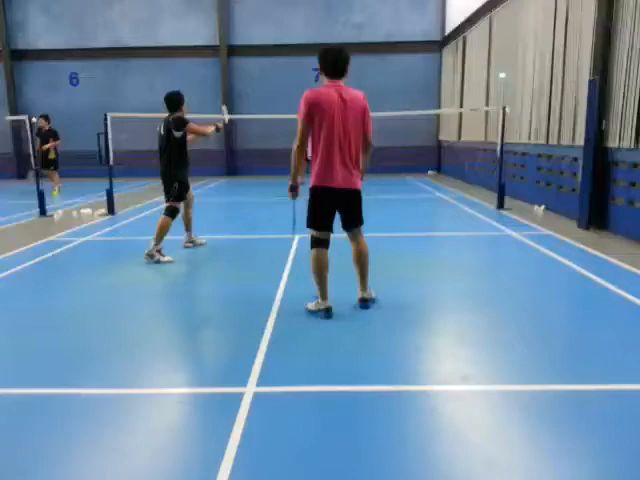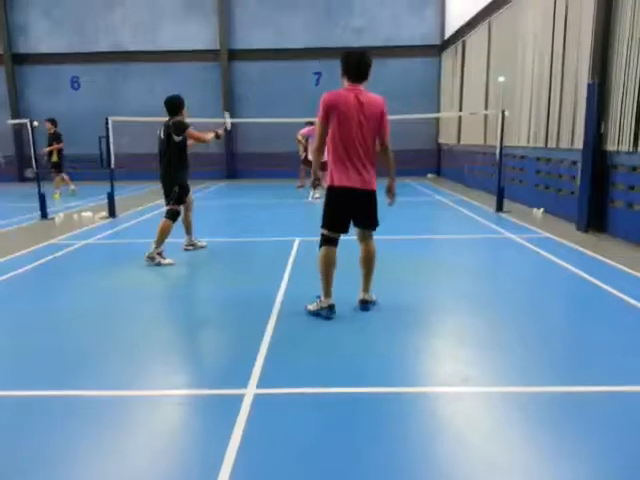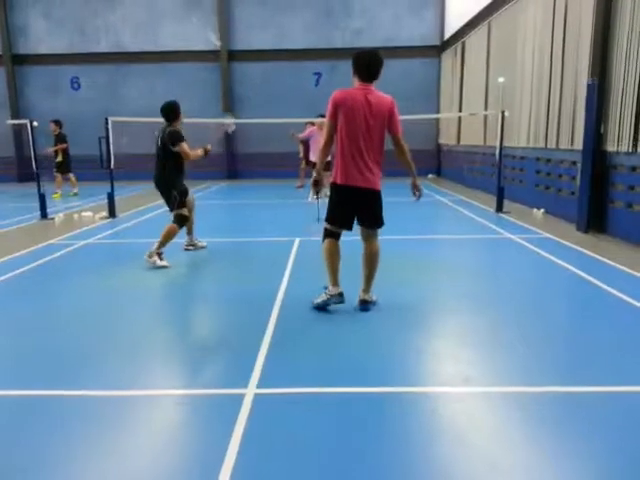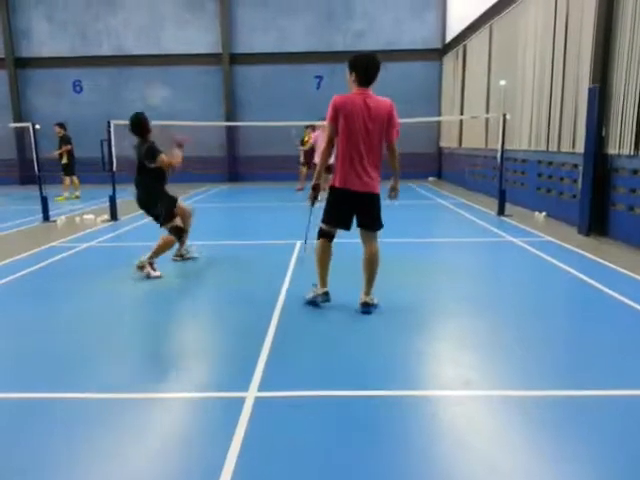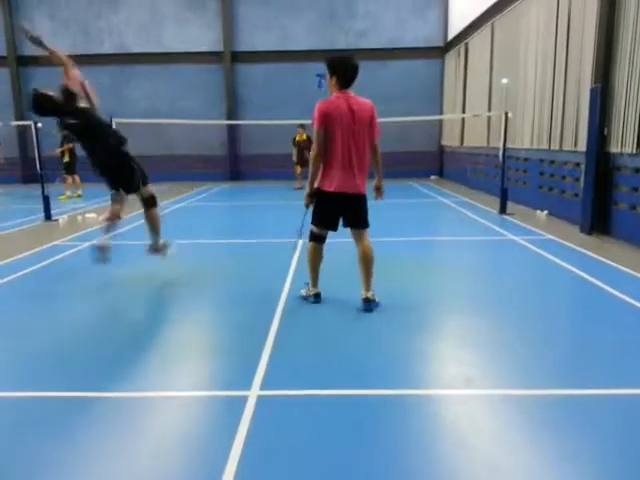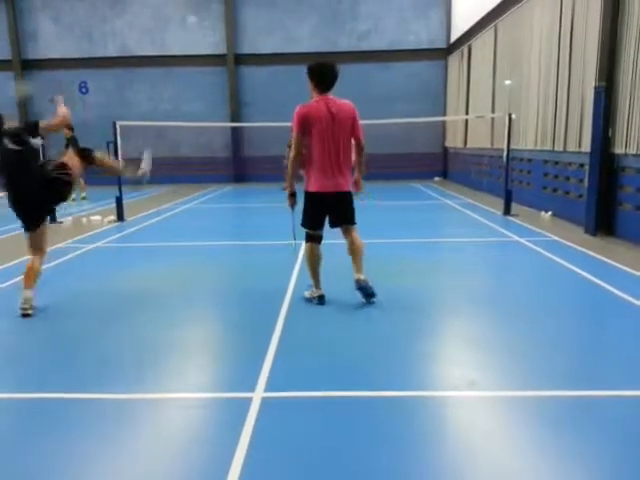
dt=0.3s
person 1, frame 1
left shoulder: (312, 97)
right shoulder: (360, 98)
left elbow: (300, 144)
right elbow: (368, 144)
left wrist: (294, 179)
left hip: (322, 183)
right hip: (351, 183)
left knee: (320, 241)
right knee: (357, 236)
left ankle: (323, 302)
right ankle: (365, 292)
person 1, frame 2
left shoulder: (330, 99)
right shoulder: (378, 102)
left elbow: (319, 143)
right elbow: (385, 146)
left wrist: (314, 170)
right wrist: (391, 180)
left hip: (339, 183)
right hip: (367, 185)
left knee: (328, 240)
right knee: (366, 238)
left ankle: (326, 299)
right ankle: (366, 295)
person 1, frame 3
left shoulder: (339, 98)
right shoulder: (388, 103)
left elbow: (327, 141)
right elbow: (400, 145)
left wrist: (318, 172)
right wrist: (414, 177)
left hip: (343, 181)
right hip: (372, 184)
left knee: (331, 234)
right knee: (370, 238)
left ankle: (334, 289)
right ankle: (365, 295)
person 1, frame 4
left shoulder: (339, 102)
right shoulder: (387, 106)
left elbow: (327, 146)
right elbow: (392, 149)
left wrist: (315, 181)
right wrist: (395, 181)
left hip: (342, 184)
right hip: (370, 187)
left knee: (325, 234)
right knee: (370, 240)
left ankle: (321, 289)
right ankle: (367, 297)
person 1, frame 5
left shoulder: (324, 107)
right shoulder: (368, 107)
left elbow: (318, 153)
right elbow: (374, 148)
left wrist: (310, 187)
right wrist: (379, 180)
left hip: (329, 187)
right hip: (357, 187)
left knee: (317, 237)
right knee: (362, 238)
left ankle: (313, 289)
right ankle: (368, 294)
person 1, frame 6
left shoulder: (303, 111)
right shoulder: (349, 108)
left elbow: (296, 154)
right elbow: (360, 146)
left wrist: (290, 187)
right wrist: (359, 174)
left hip: (315, 187)
right hip: (343, 186)
left knee: (313, 237)
right knee: (350, 232)
left ankle: (317, 290)
right ankle: (360, 277)
person 2, frame 1
left shoulder: (167, 122)
right shoulder: (177, 120)
right elbow: (204, 132)
left wrist: (193, 135)
right wrist: (216, 127)
left hip: (176, 172)
right hip: (174, 173)
left knee: (189, 199)
right knee: (172, 209)
left ankle: (189, 238)
right ankle: (153, 250)
person 2, frame 2
left shoulder: (168, 126)
right shoulder: (177, 125)
right elbow: (203, 138)
left wrist: (190, 141)
right wrist: (216, 133)
left hip: (176, 175)
right hip: (173, 176)
left knee: (188, 203)
right knee: (173, 212)
left ankle: (190, 240)
right ankle: (154, 253)
person 2, frame 3
left shoulder: (165, 131)
right shoulder: (174, 133)
right elbow: (190, 156)
right wrist: (204, 150)
left hip: (172, 180)
right hip: (168, 182)
left knee: (190, 204)
right knee: (182, 218)
left ankle: (190, 241)
right ankle: (155, 253)
person 2, frame 4
left shoulder: (143, 146)
right shoulder: (149, 149)
right elbow: (174, 165)
right wrist: (179, 148)
left hip: (157, 194)
right hip: (152, 199)
left knee: (186, 214)
right knee: (179, 229)
left ankle: (181, 251)
right ankle: (146, 263)
person 2, frame 5
left shoulder: (63, 119)
right shoulder: (70, 102)
left elbow: (91, 108)
right elbow: (71, 70)
left wrist: (82, 84)
right wrist: (51, 50)
left hip: (103, 162)
right hip: (118, 157)
left knee: (119, 198)
right knee: (148, 197)
left ankle: (105, 238)
right ankle: (156, 242)
person 2, frame 6
right shoulder: (21, 133)
right elbow: (64, 119)
right wrist: (61, 105)
left hip: (22, 204)
right hip: (47, 188)
left knee: (38, 254)
right knee: (80, 152)
left ankle: (27, 300)
right ankle: (132, 174)
